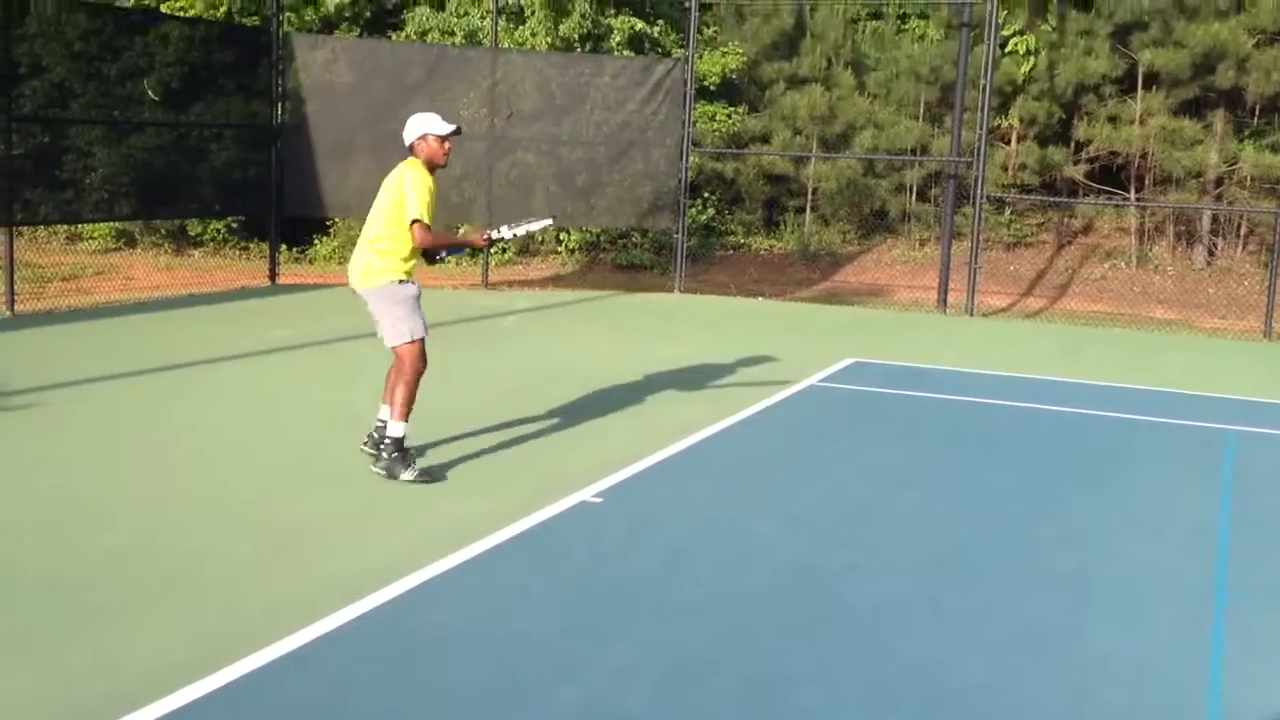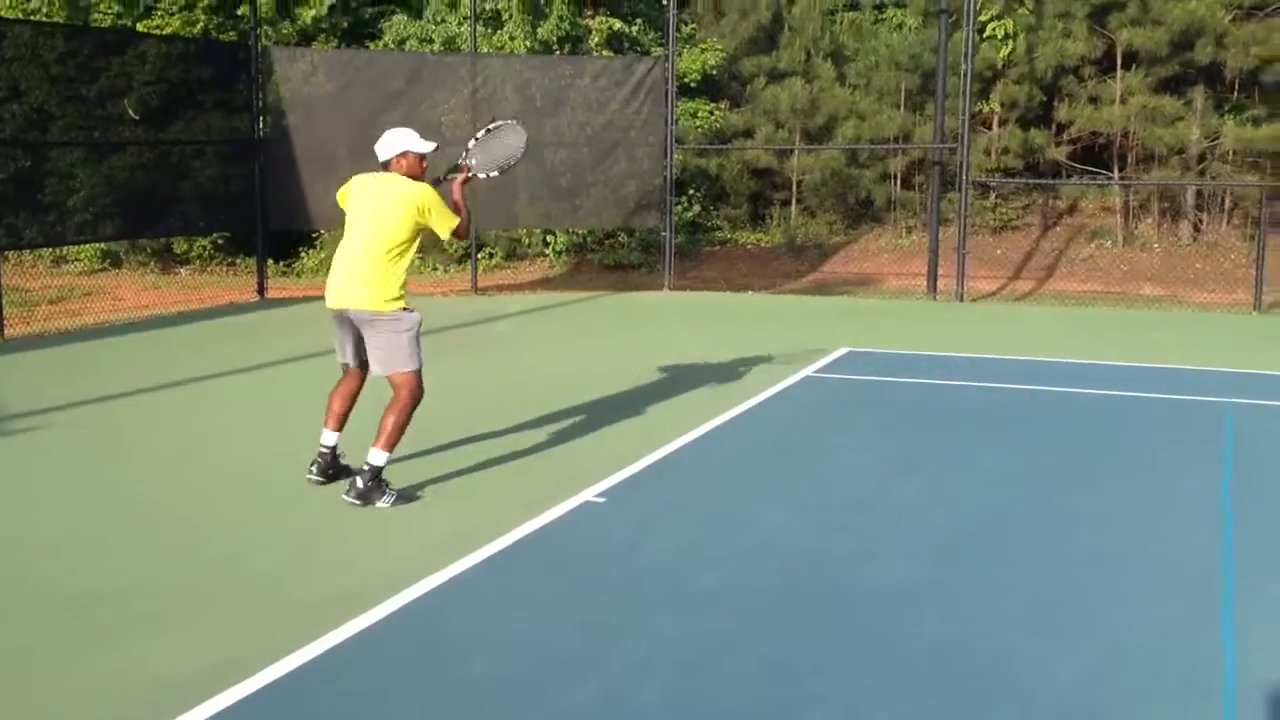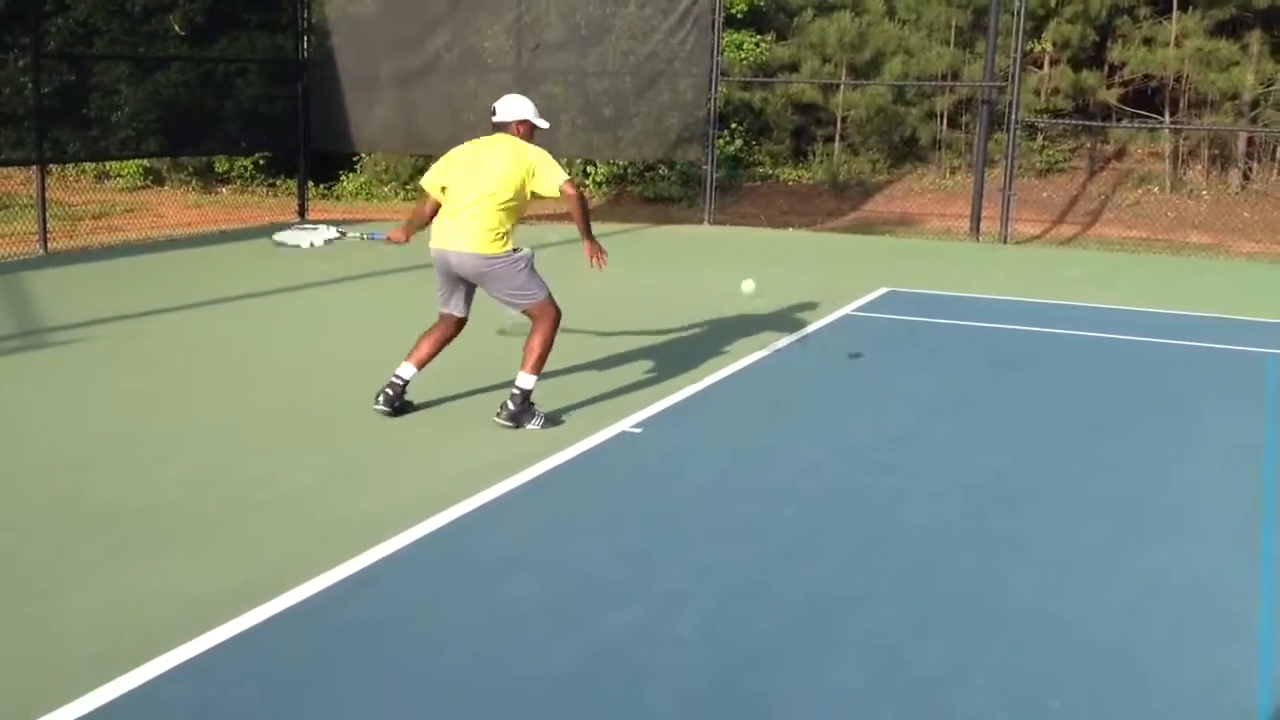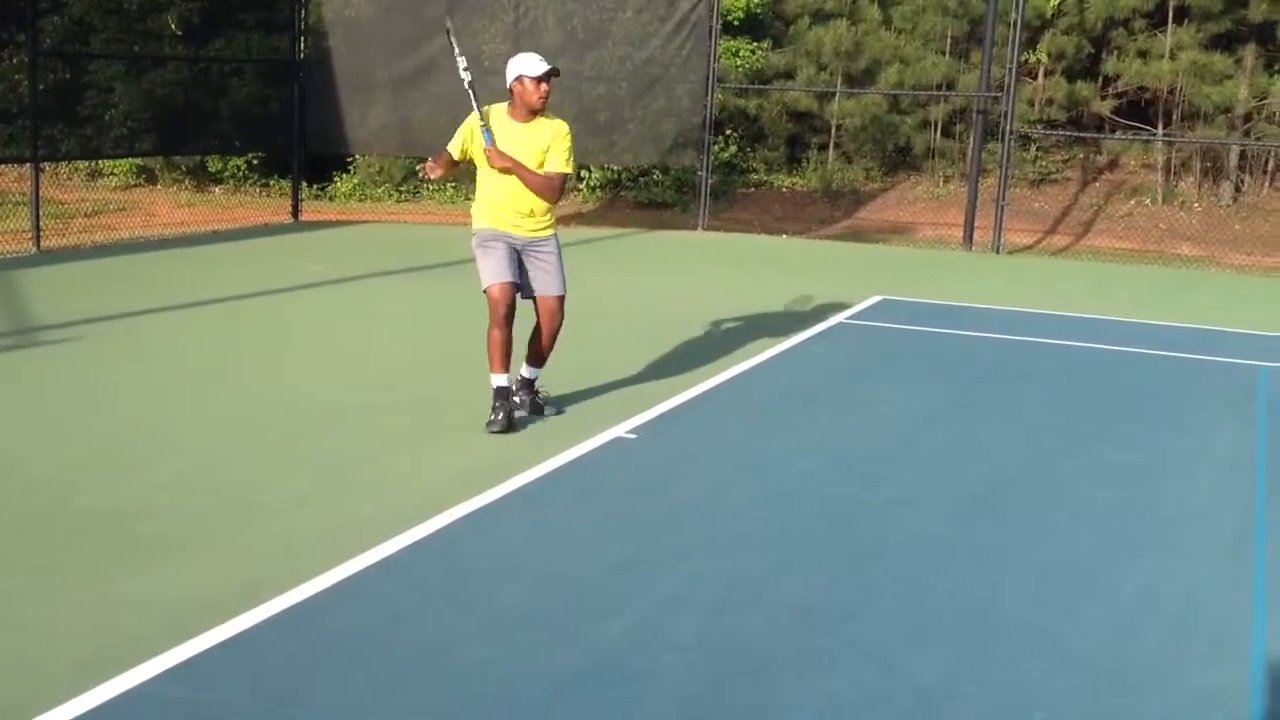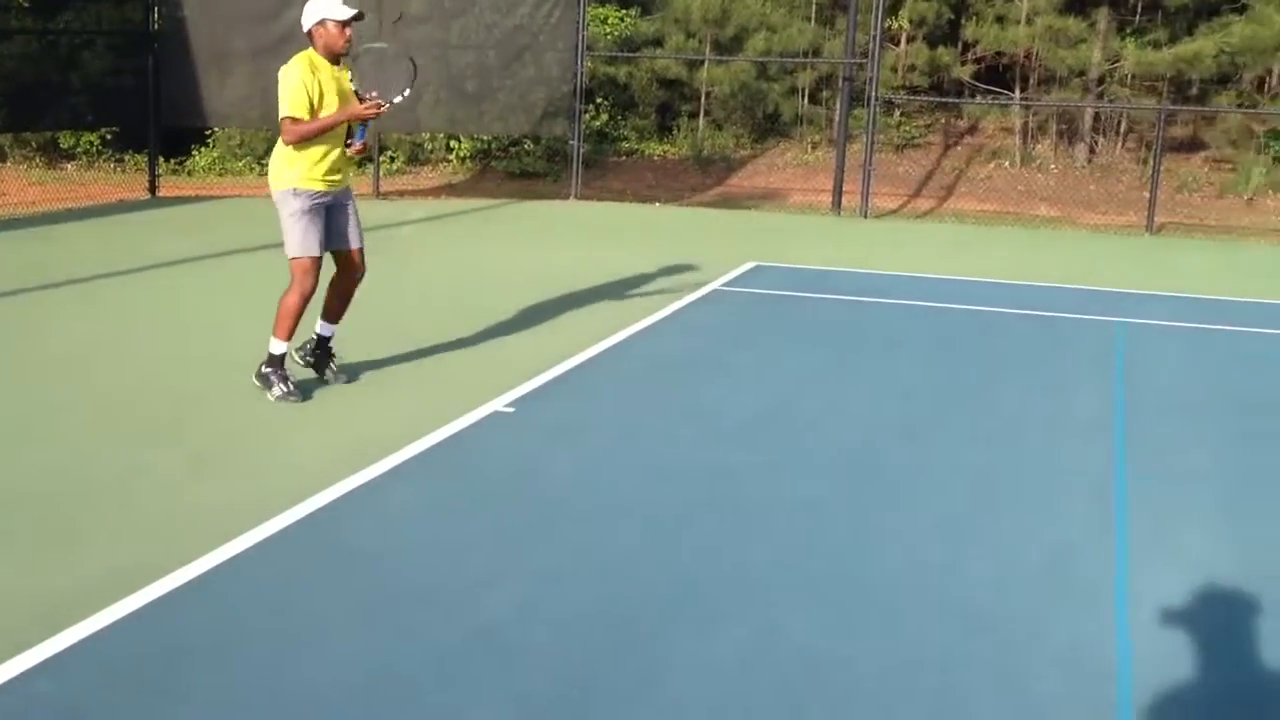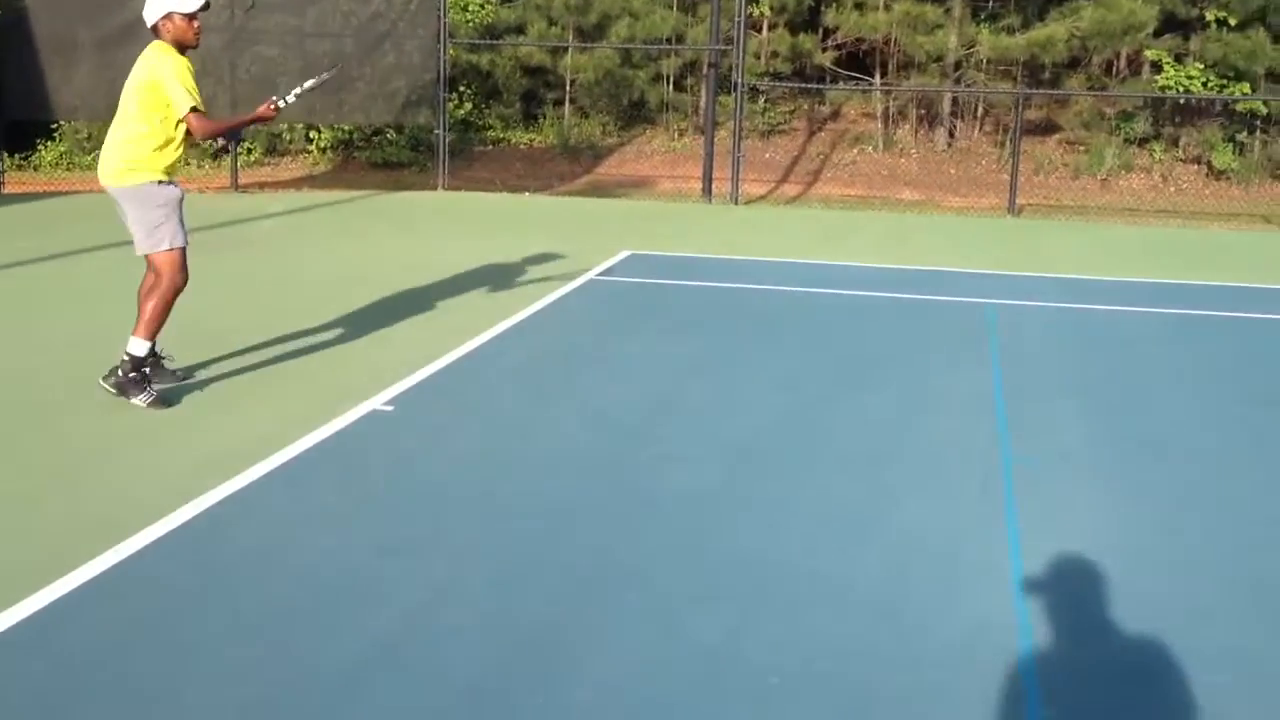
dt=0.7s
person 1, frame 1
left shoulder: (406, 172)
right shoulder: (418, 178)
right elbow: (423, 236)
left wrist: (434, 247)
right wrist: (467, 241)
left hip: (373, 271)
right hip: (383, 276)
left knee: (406, 353)
right knee: (415, 360)
left ankle: (380, 434)
right ankle: (391, 451)
person 1, frame 2
left shoulder: (361, 183)
right shoulder: (421, 194)
right elbow: (461, 231)
right wrist: (458, 192)
left hip: (339, 296)
right hip: (379, 303)
left knee: (353, 375)
right knee: (408, 391)
left ankle: (324, 459)
right ankle: (367, 479)
person 1, frame 3
left shoulder: (465, 152)
right shoulder: (530, 154)
left elbow: (427, 204)
right elbow: (572, 195)
left wrist: (404, 230)
right wrist: (588, 239)
left hip: (443, 249)
right hip: (483, 251)
left knee: (448, 324)
right knee: (548, 316)
left ankle: (392, 390)
right ankle: (516, 404)
person 1, frame 4
left shoulder: (557, 131)
right shoulder: (482, 119)
left elbow: (555, 192)
right elbow: (450, 153)
left wrist: (511, 164)
right wrist: (438, 165)
left hip: (540, 235)
right hip: (493, 230)
left knee: (552, 318)
right knee: (502, 308)
left ankle: (525, 388)
right ankle: (501, 400)
person 1, frame 5
left shoulder: (344, 72)
right shoulder: (298, 70)
right elbow: (291, 134)
left wrist: (353, 142)
right wrist: (348, 113)
left hip: (336, 185)
right hip: (298, 186)
left knee: (354, 268)
right knee: (305, 279)
left ankle: (317, 348)
right ankle: (271, 367)
person 1, frame 6
left shoulder: (158, 57)
right shoulder: (171, 63)
right elbow: (201, 128)
left wrist: (225, 128)
right wrist: (253, 117)
left hip: (130, 172)
right hip: (137, 177)
left knee: (160, 267)
right knee: (172, 276)
left ankle: (144, 357)
right ankle: (128, 371)
